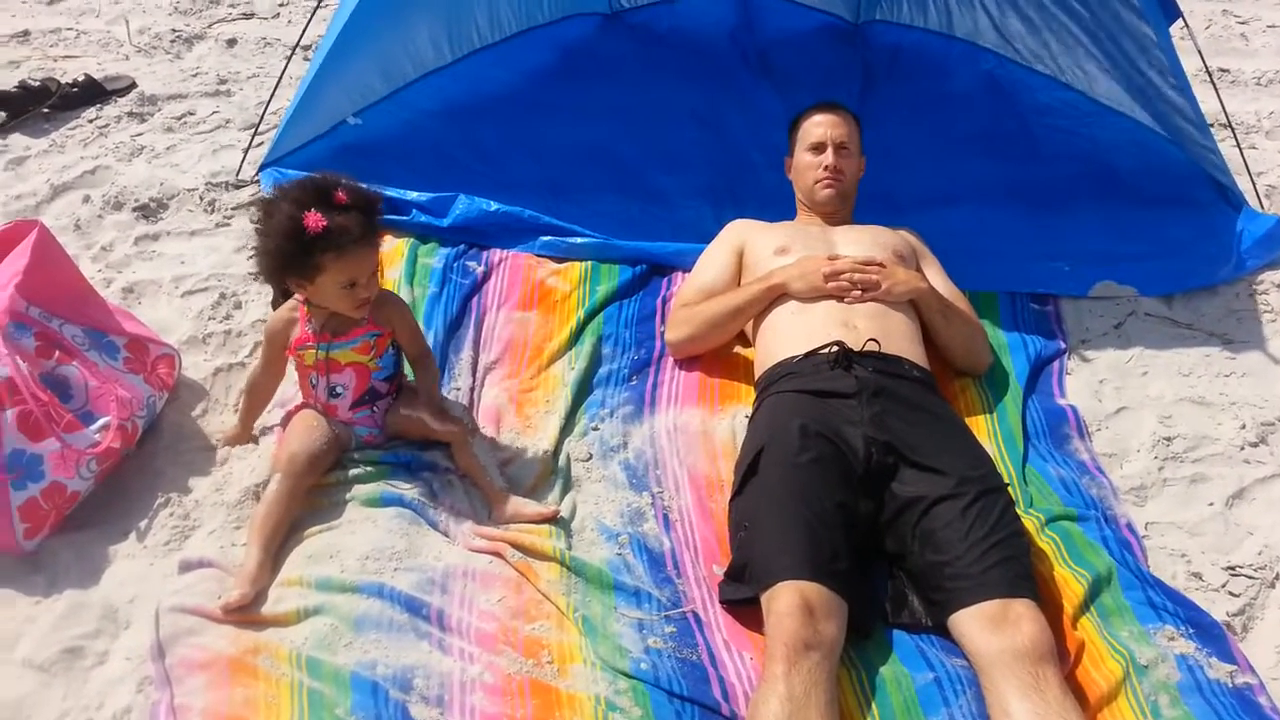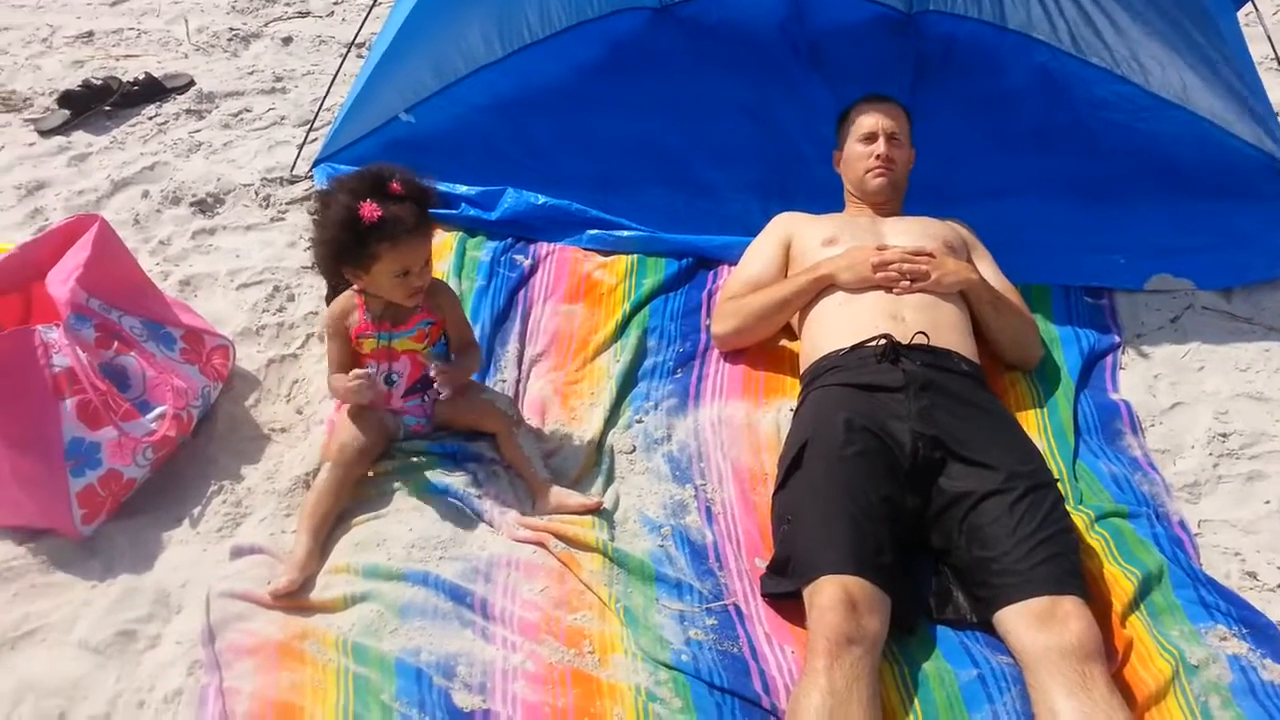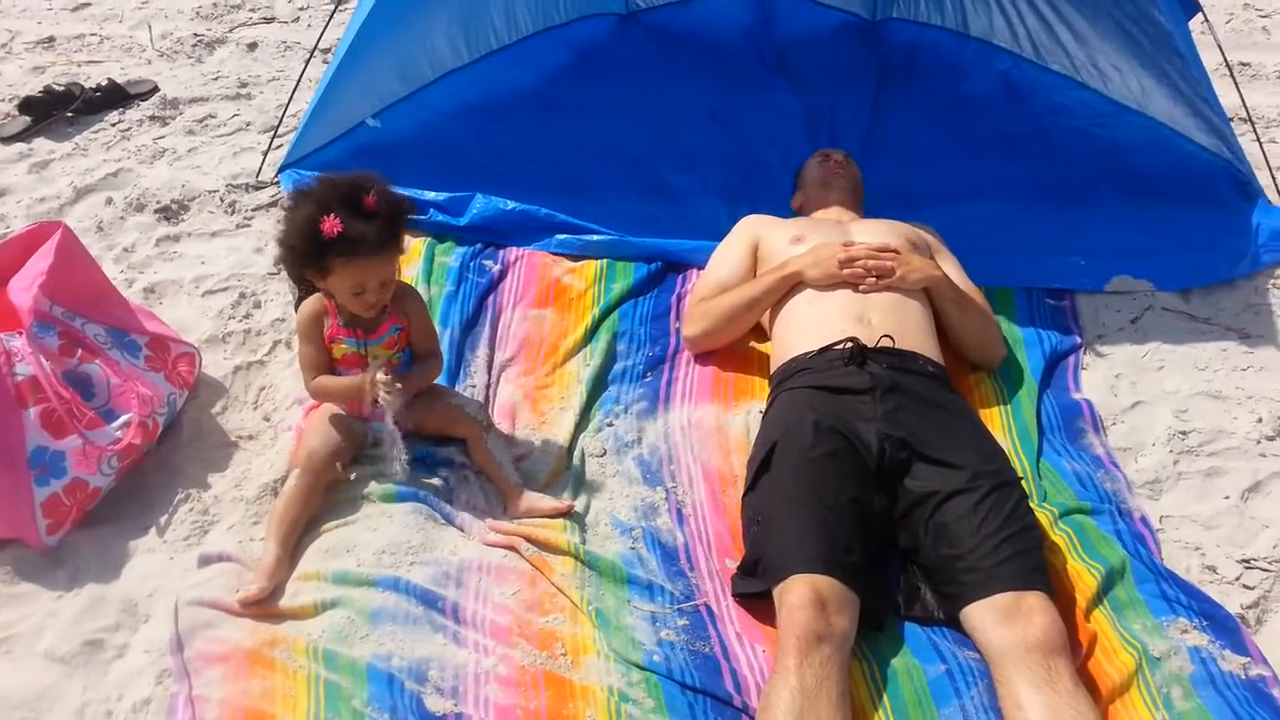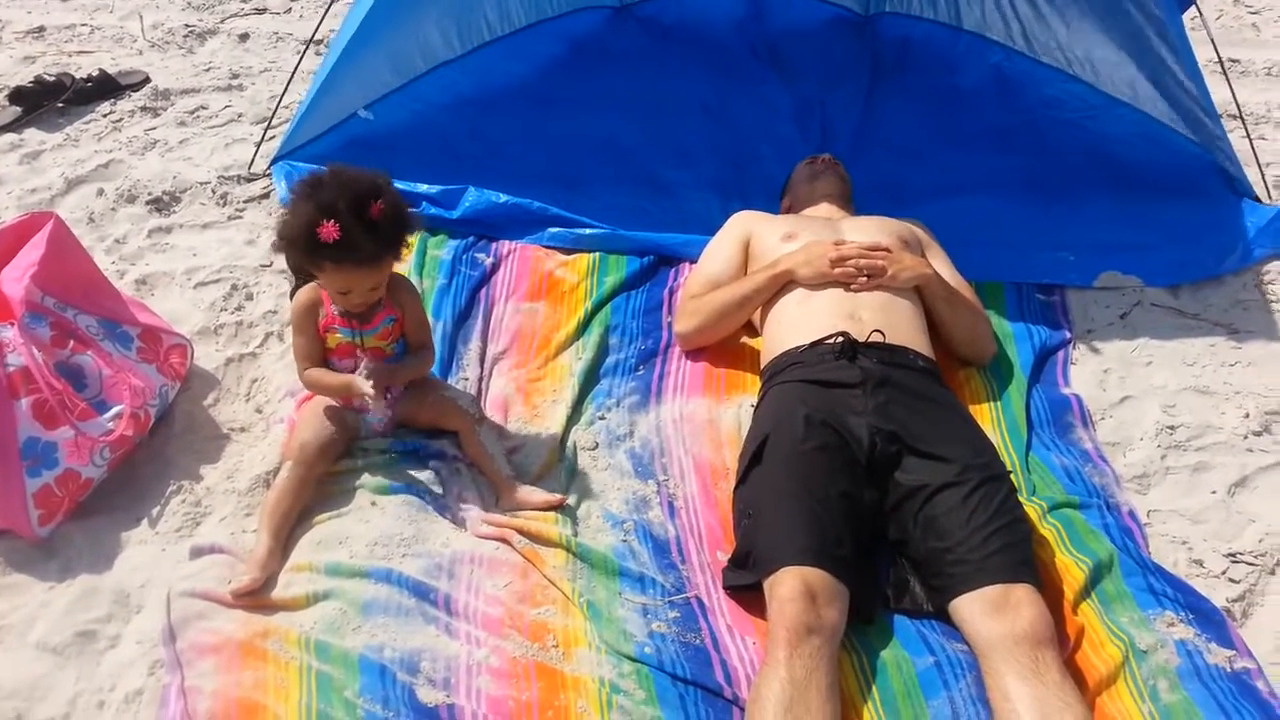
dt=0.5s
person 1, frame 1
left shoulder: (903, 241)
right shoulder: (748, 234)
left elbow: (976, 355)
right elbow: (679, 332)
left wrist: (917, 290)
right wrist: (783, 282)
left hip: (915, 407)
right hip: (801, 404)
left knee: (1021, 639)
right knee: (801, 632)
person 1, frame 2
left shoulder: (953, 232)
right shoulder: (795, 226)
left elbow: (1028, 349)
right elbow: (725, 324)
left wrist: (968, 281)
right wrist: (830, 273)
left hip: (965, 403)
right hip: (847, 398)
left knee: (1068, 637)
right knee: (841, 626)
person 1, frame 3
left shoulder: (916, 236)
right shoulder: (762, 229)
left elbow: (990, 349)
right elbow: (696, 328)
left wrist: (933, 279)
right wrist: (797, 271)
left hip: (929, 401)
right hip: (816, 398)
left knee: (1033, 632)
right knee: (811, 625)
person 1, frame 4
left shoulder: (907, 231)
right shoulder: (753, 224)
left elbow: (981, 345)
right elbow: (688, 324)
left wrist: (924, 276)
right wrist: (788, 269)
left hip: (921, 399)
right hip: (807, 393)
left knee: (1021, 626)
right knee: (800, 615)
person 2, frame 1
left shoulder: (388, 309)
right shoulder: (287, 322)
left elbow: (421, 358)
right elbow: (264, 379)
left wrist: (429, 404)
right wrist: (242, 430)
left hip: (392, 406)
right hip: (326, 417)
left knee: (459, 425)
right knee: (290, 466)
left ankle: (502, 500)
right ankle: (255, 563)
person 2, frame 2
left shoulder: (439, 297)
right shoulder: (345, 312)
left elbow: (469, 349)
right elbow: (335, 377)
left wrist: (456, 372)
right wrist: (353, 387)
left hip: (439, 397)
right hip: (375, 408)
left knee: (503, 415)
right knee: (340, 458)
left ankle: (544, 490)
right ankle: (305, 551)
person 2, frame 3
left shoulder: (407, 301)
right shoulder: (314, 314)
left elbow: (432, 361)
right elbow: (316, 383)
left wrist: (403, 382)
right wrist: (366, 383)
left hip: (408, 399)
right hip: (344, 410)
left knee: (475, 418)
right knee: (309, 464)
left ankle: (516, 495)
right ankle: (274, 557)
person 2, frame 4
left shoulder: (402, 292)
right shoulder: (308, 303)
left elbow: (424, 353)
right elbow: (309, 373)
left wrist: (389, 374)
right wrist: (354, 384)
left hip: (399, 391)
right hip: (337, 400)
left knee: (467, 411)
right knee: (301, 456)
left ankle: (507, 487)
right ankle: (266, 549)
